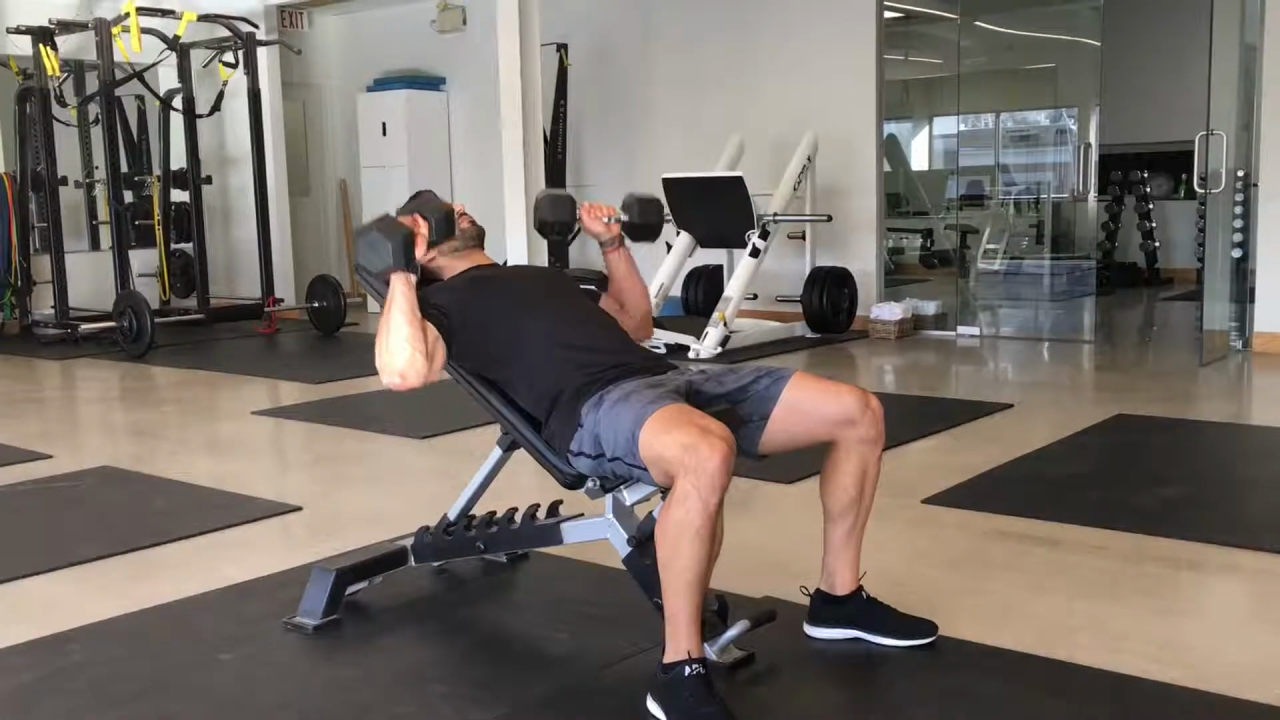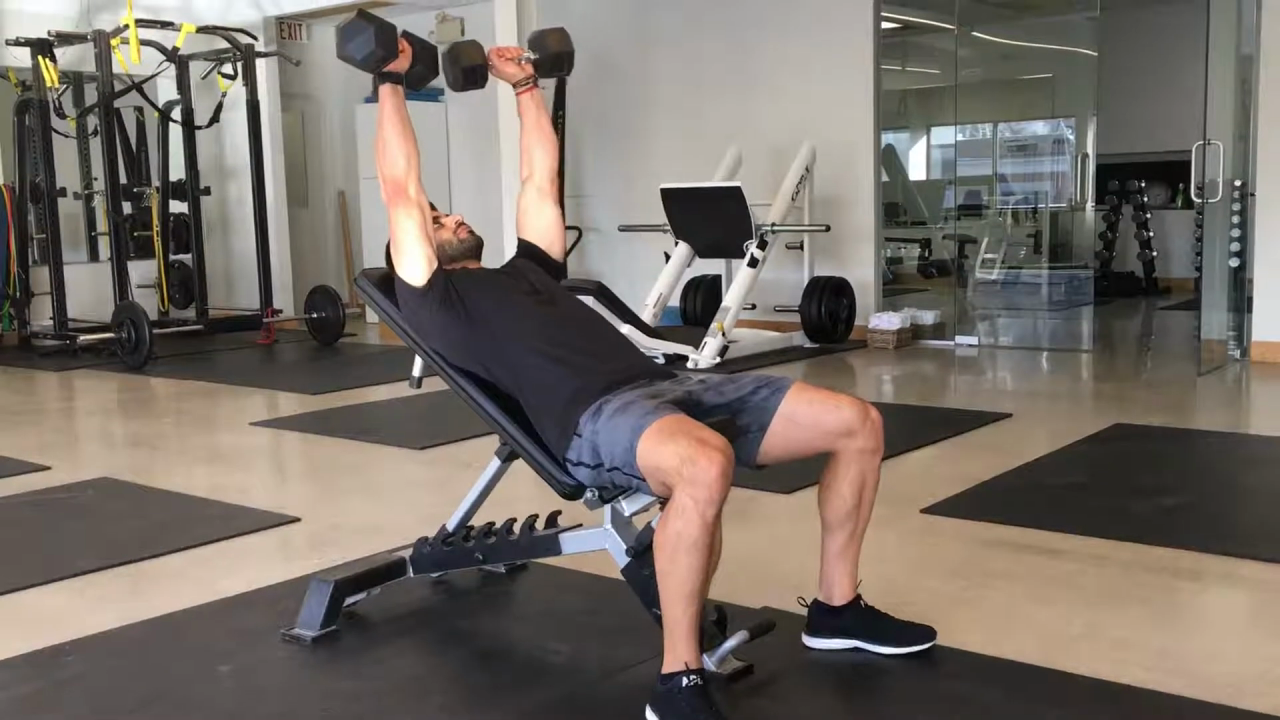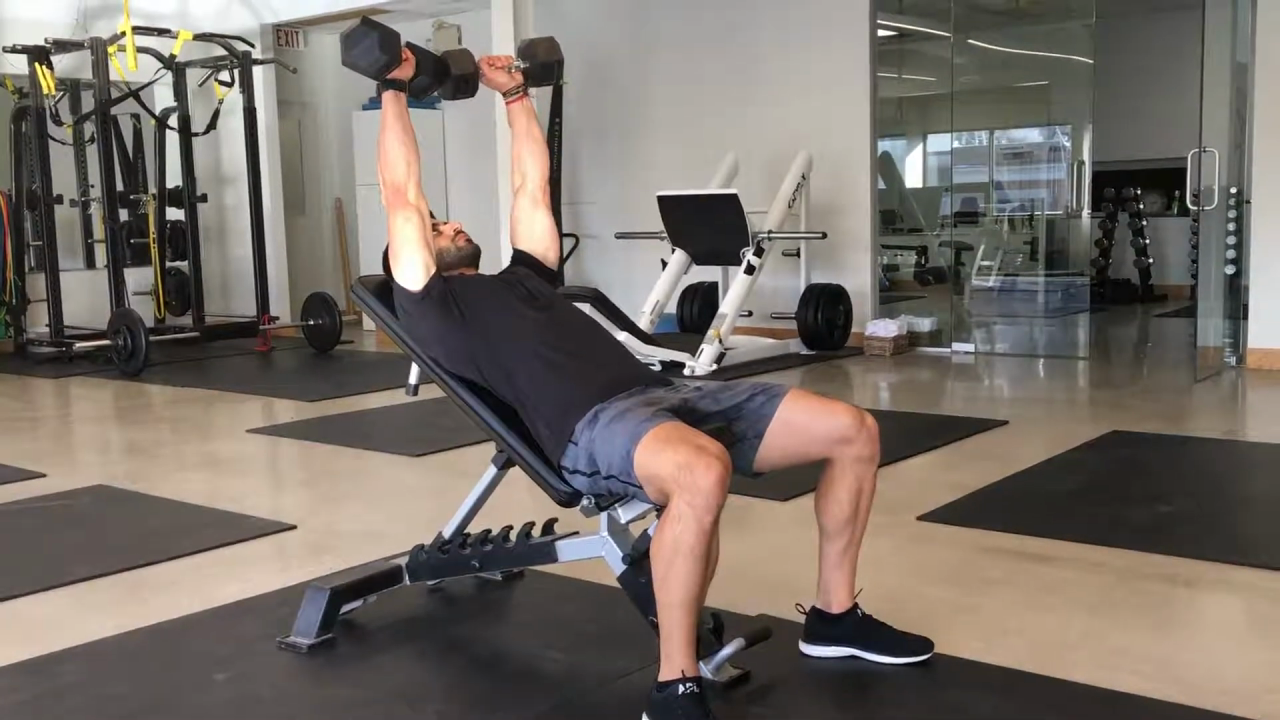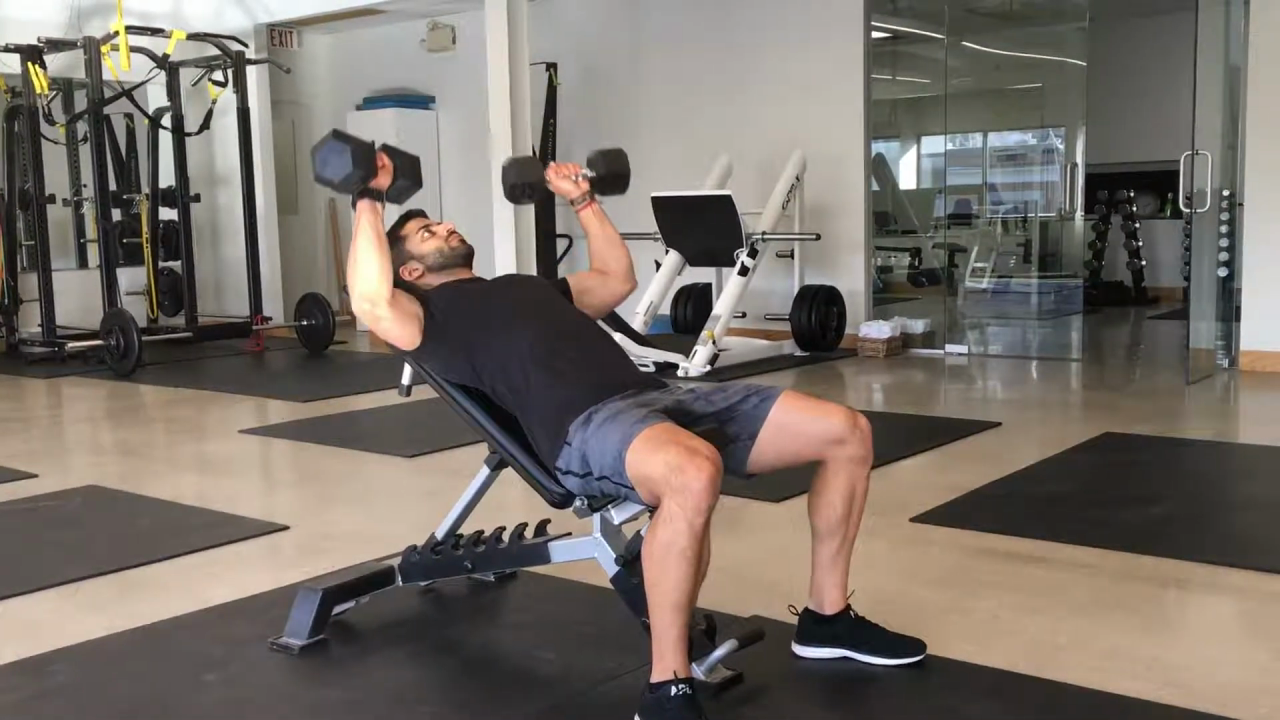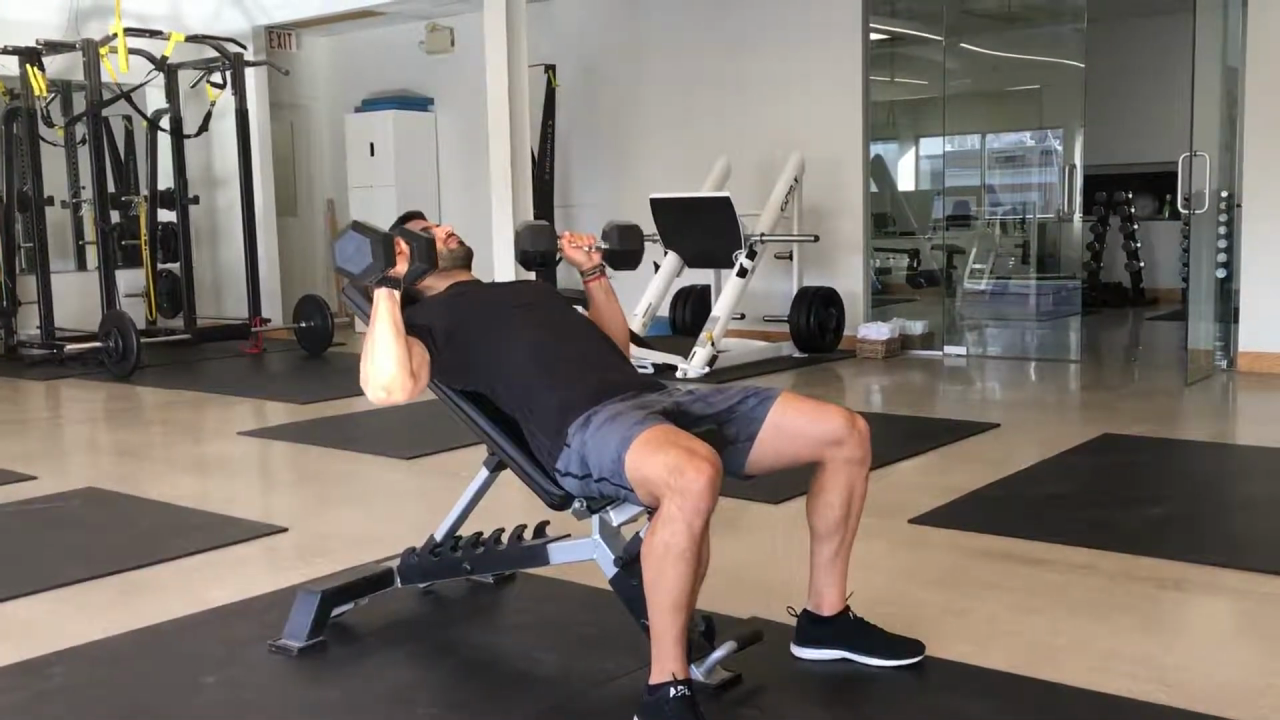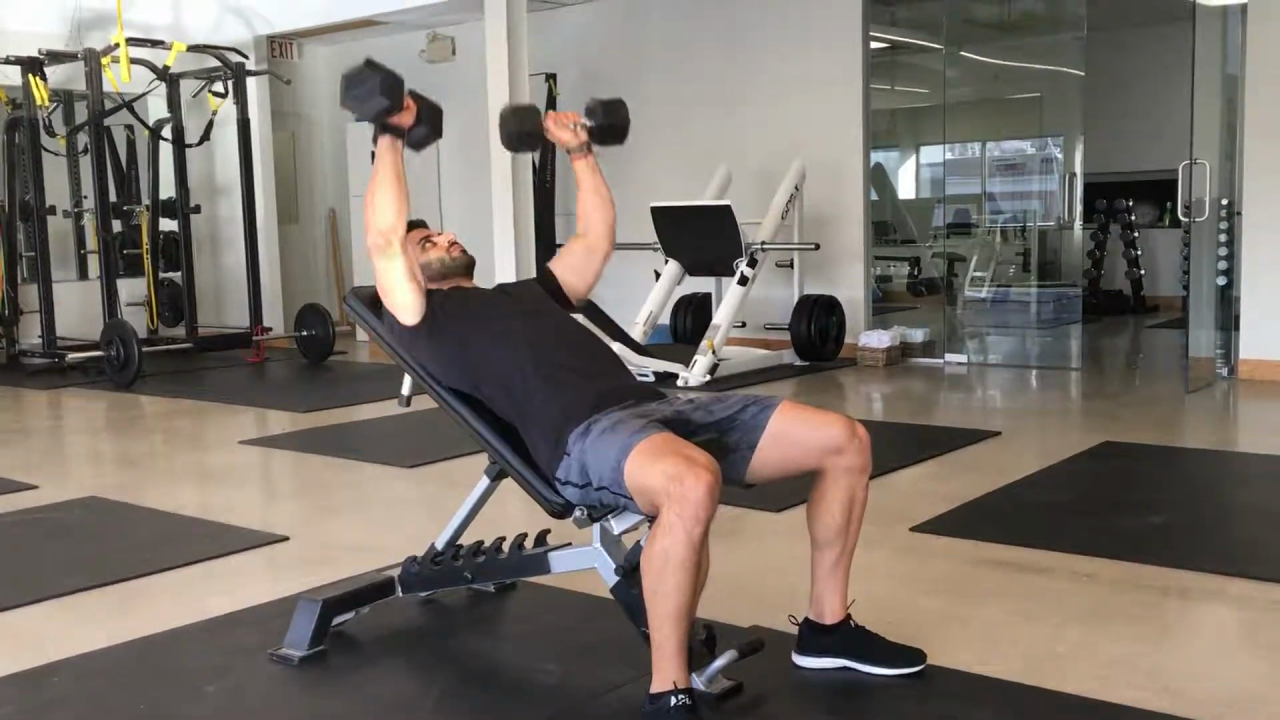
dt=0.7s
person 1, frame 1
left shoulder: (537, 275)
right shoulder: (447, 303)
left elbow: (636, 323)
right elbow: (403, 373)
left wrist: (613, 243)
right wrist: (403, 267)
left hip: (660, 374)
right hip: (593, 408)
left knee: (857, 411)
right knee: (706, 453)
left ankle: (838, 598)
right ankle: (680, 672)
person 1, frame 2
left shoulder: (526, 269)
right shoulder: (436, 300)
left elbow: (541, 178)
right elbow: (399, 191)
left wrist: (525, 87)
right wrist: (391, 84)
left hip: (662, 384)
right hip: (593, 418)
left knee: (857, 423)
right knee: (706, 467)
left ankle: (837, 608)
person 1, frame 3
left shoulder: (521, 277)
right shoulder: (433, 305)
left elbow: (533, 186)
right elbow: (399, 198)
left wrist: (514, 93)
right wrist: (394, 90)
left hip: (660, 393)
right hip: (590, 426)
left knee: (853, 431)
right knee: (703, 474)
left ankle: (835, 616)
person 1, frame 4
left shoulder: (523, 286)
right shoulder: (431, 313)
left elbow: (617, 277)
right elbow: (373, 306)
left wrist: (581, 199)
right wrist: (369, 201)
left hip: (655, 392)
right hip: (585, 426)
left knee: (846, 431)
right knee: (695, 474)
left ankle: (826, 616)
person 1, frame 5
left shoulder: (525, 286)
right shoulder: (429, 318)
right elbow: (387, 389)
left wrist: (593, 274)
right wrist: (388, 285)
left hip: (653, 396)
right hip: (585, 426)
left knee: (845, 434)
right knee: (693, 477)
left ankle: (825, 619)
person 1, frame 6
left shoulder: (525, 293)
right shoulder: (430, 320)
left elbow: (597, 238)
right elbow: (383, 245)
left wrist: (580, 153)
right wrist: (389, 139)
left hip: (654, 407)
right hip: (584, 438)
left knee: (844, 443)
right knee: (692, 485)
left ankle: (826, 626)
